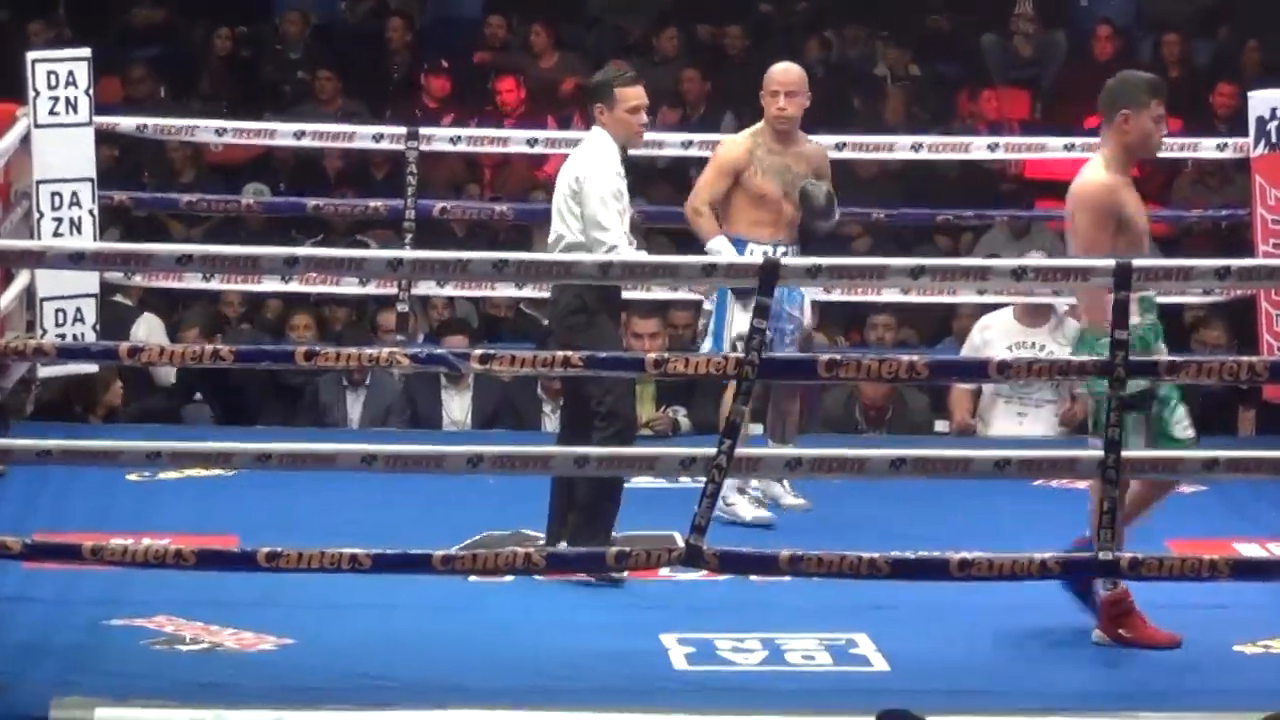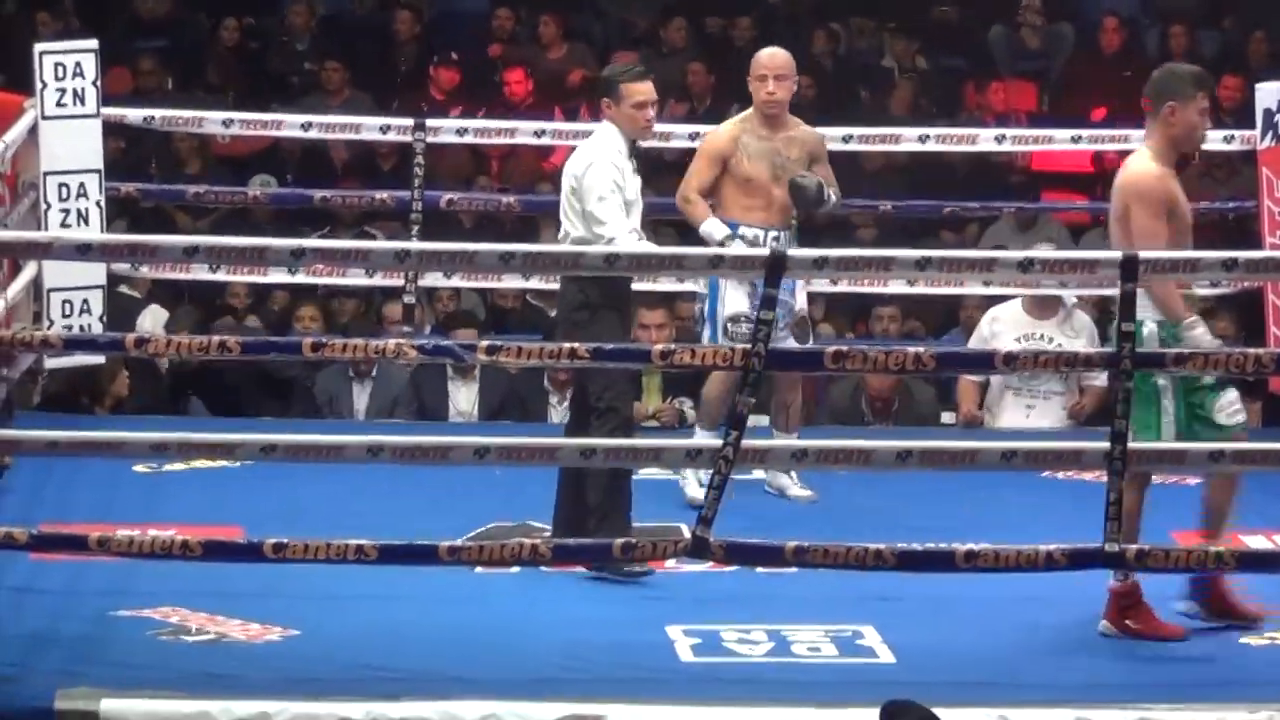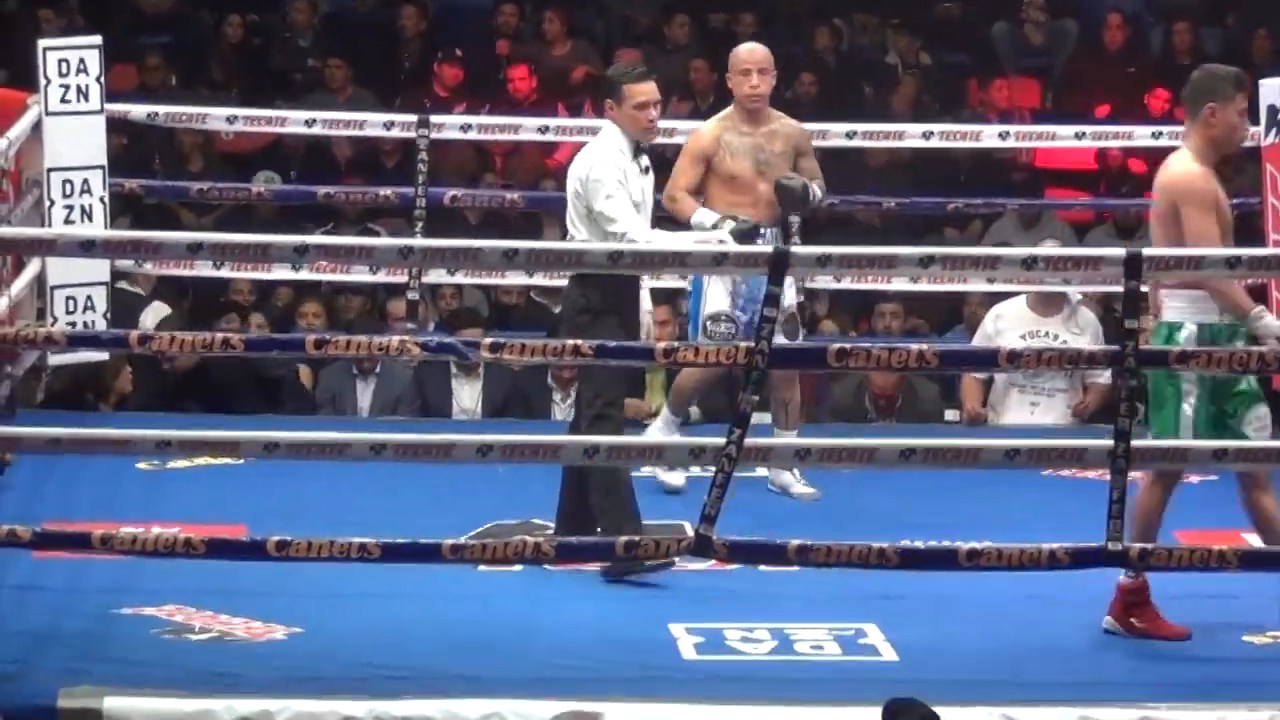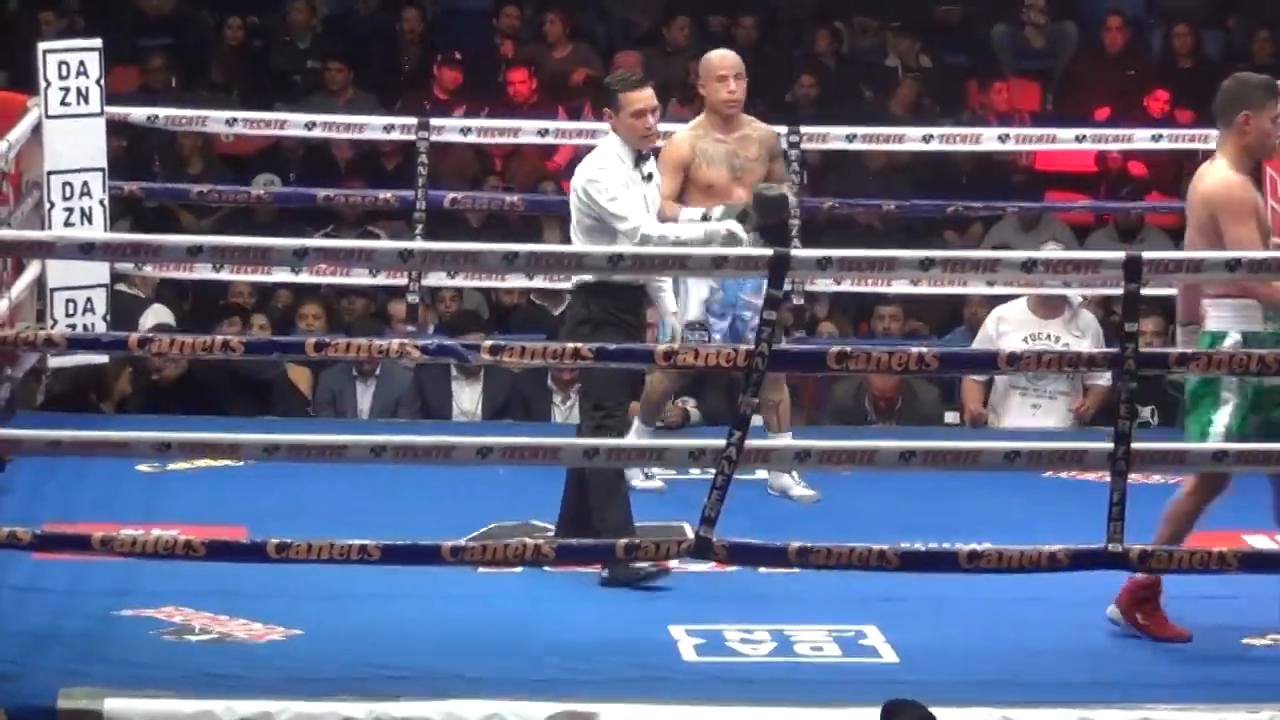
dt=0.1s
person 1, frame 1
left shoulder: (1116, 180)
right shoulder: (1099, 186)
right elbow: (1091, 281)
right wrist: (1112, 357)
left hip: (1136, 335)
right hip: (1119, 342)
left knee: (1177, 455)
right knee: (1119, 475)
left ankle: (1089, 554)
right ankle: (1114, 610)
person 1, frame 2
left shoulder: (1159, 170)
right shoulder: (1147, 176)
right elbow: (1155, 271)
right wrist: (1195, 334)
left hip: (1178, 333)
right hip: (1159, 334)
left knee: (1229, 447)
right knee: (1142, 466)
left ankle: (1208, 585)
right ankle: (1123, 603)
person 1, frame 3
left shoulder: (1188, 172)
right shoulder: (1192, 176)
right elbow: (1211, 270)
left hip: (1215, 333)
right hip: (1194, 336)
right knee: (1167, 467)
right ankle: (1128, 601)
person 1, frame 4
left shoulder: (1212, 177)
right shoulder: (1232, 185)
left elbow: (1191, 273)
left wrist: (1194, 334)
left hip: (1233, 339)
right knee: (1210, 474)
right ankle: (1138, 594)
person 2, frame 1
left shoulder: (592, 159)
right shoulder: (599, 164)
right elbow: (610, 249)
left hip: (582, 300)
right hip: (589, 303)
left knee: (580, 421)
right knee: (616, 419)
left ankle: (565, 540)
right ankle: (587, 541)
person 2, frame 2
left shoulder: (619, 158)
right shoulder: (603, 159)
right elbow: (613, 242)
left hip: (602, 295)
right hip: (592, 297)
left knee: (590, 414)
right knee: (611, 417)
left ankle: (572, 529)
right ankle: (610, 540)
person 2, frame 3
left shoulder: (637, 158)
right shoulder: (600, 162)
right elbow: (629, 237)
left wrist: (640, 305)
right wrist: (703, 241)
left hip: (619, 295)
right hip: (598, 298)
left knee: (597, 415)
right knee: (602, 416)
left ankle: (575, 529)
right ankle: (624, 544)
person 2, frame 4
left shoulder: (647, 162)
right shoulder: (600, 171)
right elbow: (641, 234)
left wrist: (667, 302)
right wrist: (711, 232)
left hip: (630, 302)
right hip: (598, 307)
left knee: (604, 423)
right knee: (606, 424)
left ankle: (576, 530)
right ankle: (617, 553)
person 3, frame 1
left shoulder: (815, 155)
right shoulder: (738, 149)
left elbow: (821, 222)
right elbow: (696, 207)
left wrist: (824, 207)
right wrist: (729, 258)
left knee: (791, 379)
left ankle: (775, 477)
right ankle: (733, 487)
person 3, frame 2
left shoulder: (809, 140)
right shoulder: (726, 137)
left elbow: (831, 193)
right elbow: (687, 196)
left wrist: (819, 196)
right wrist: (725, 237)
left hip: (783, 254)
right hip: (735, 254)
left knee: (791, 365)
left ankle: (782, 467)
person 3, frame 3
left shoulder: (793, 133)
right shoulder: (710, 135)
left elbow: (817, 186)
right elbow: (674, 196)
left wrist: (804, 194)
right wrist: (718, 226)
left hip: (771, 251)
left knee: (785, 362)
right knee: (711, 360)
left ankle: (784, 465)
right ankle: (663, 433)
person 3, frame 4
left shoulder: (766, 137)
right shoulder: (683, 143)
left elbow: (783, 188)
right elbow: (658, 206)
right wrist: (706, 218)
left knee: (771, 365)
right knee: (679, 364)
left ankle: (780, 468)
right ankle: (637, 441)
